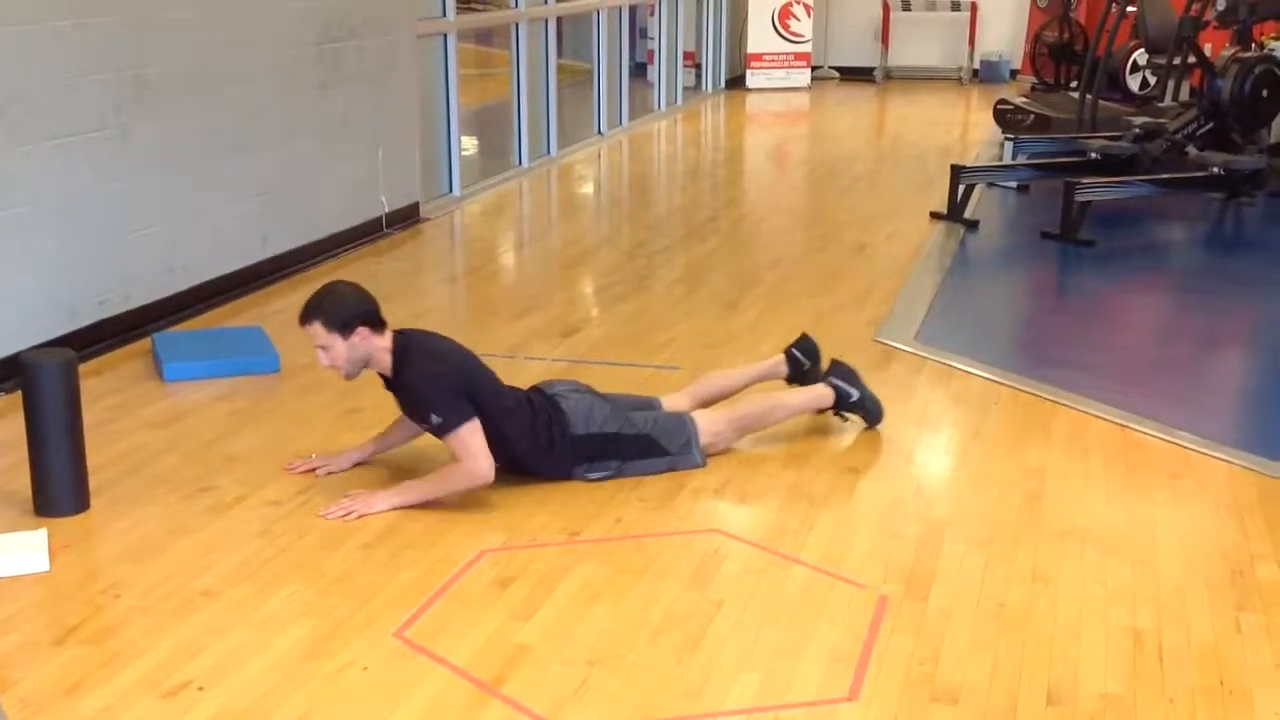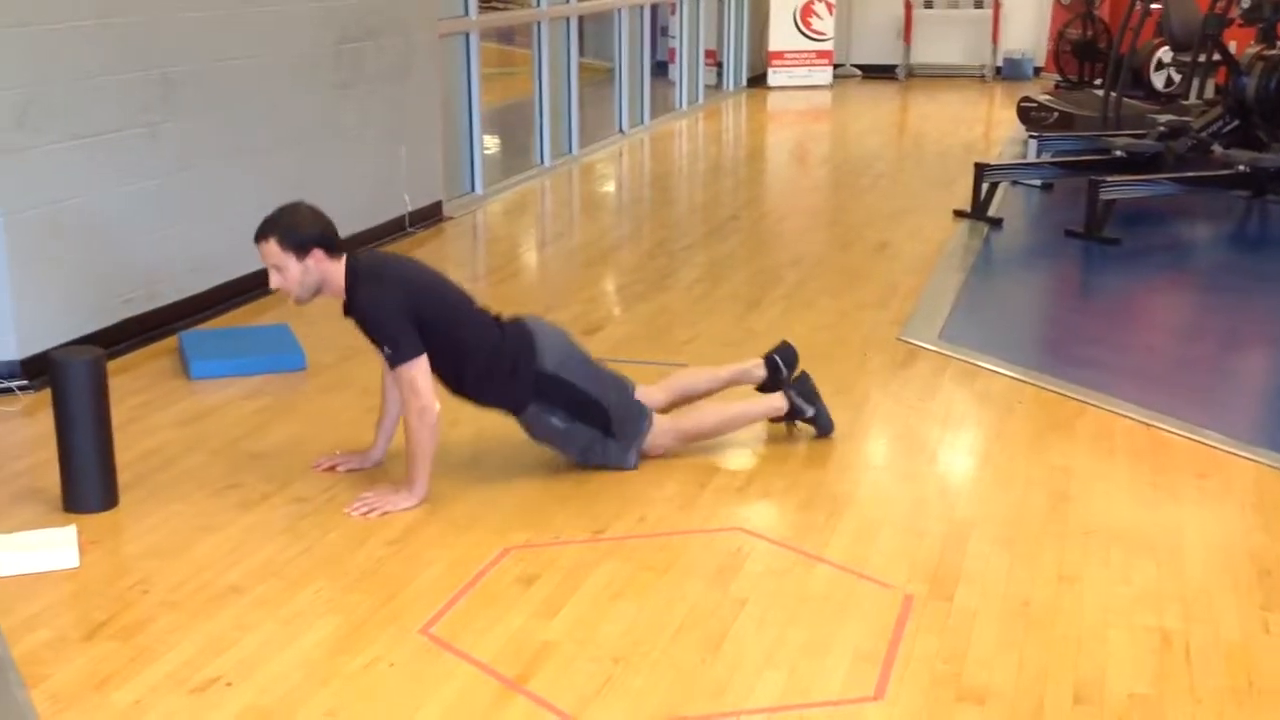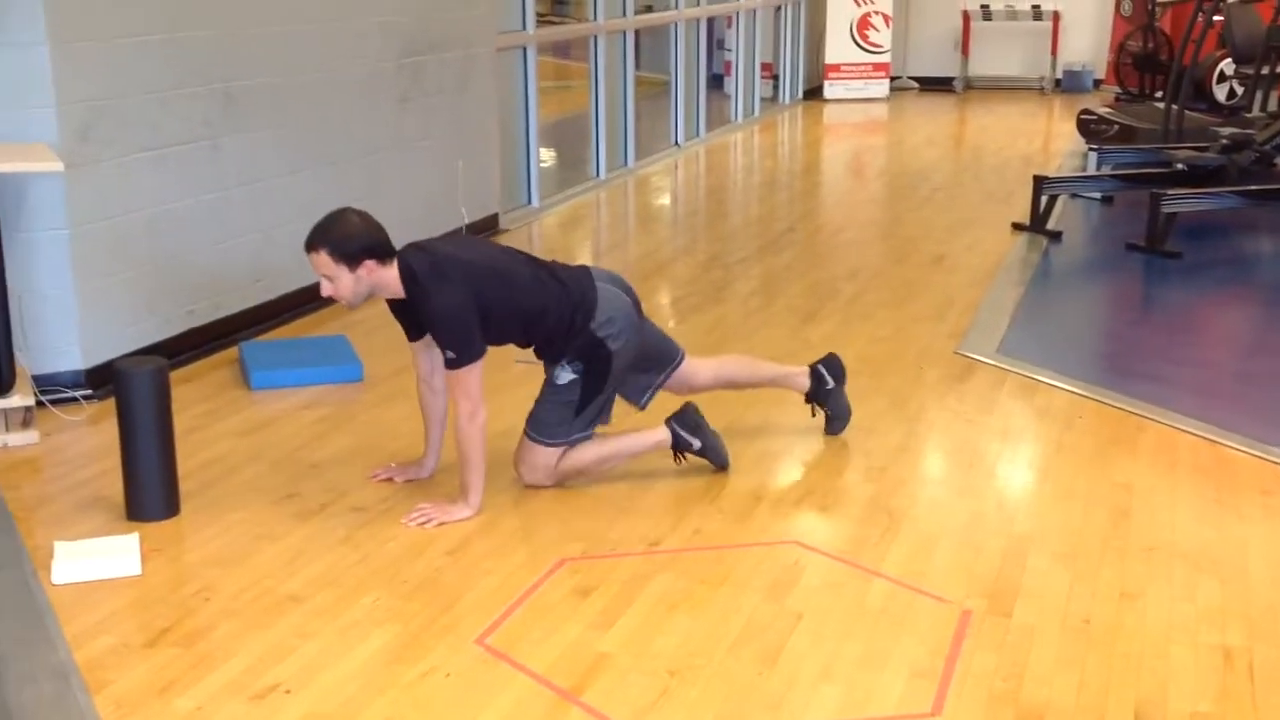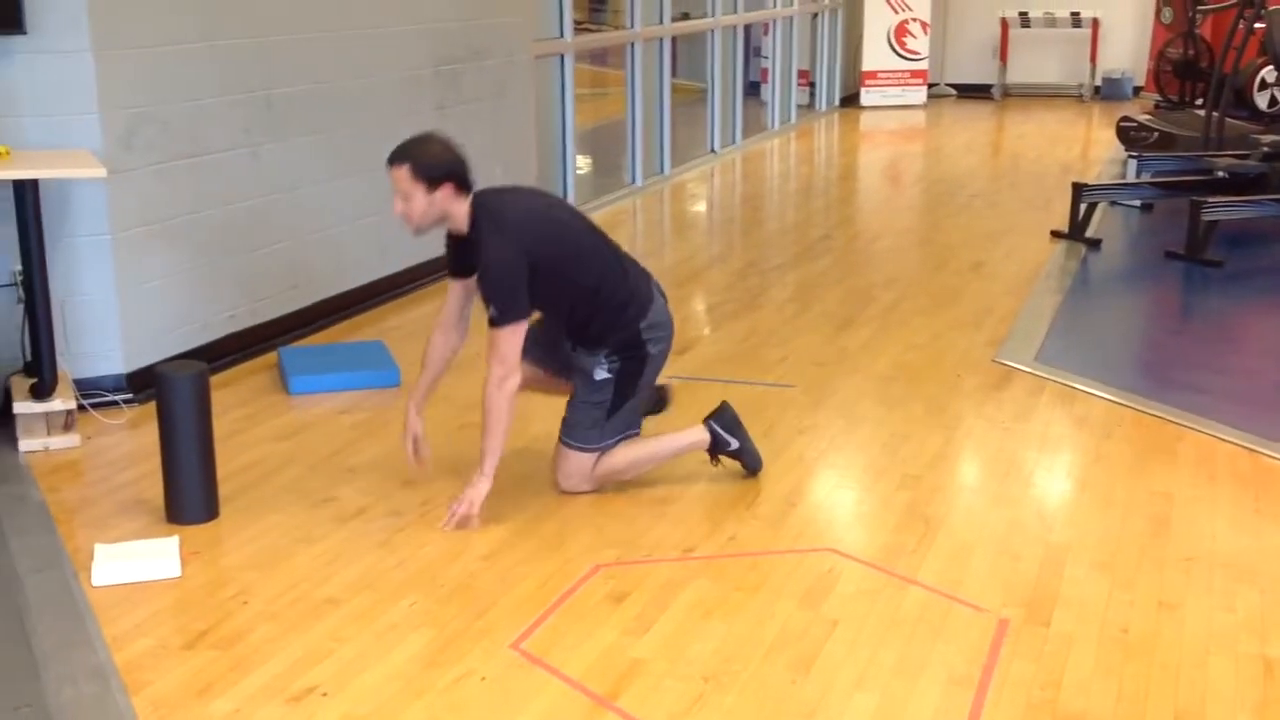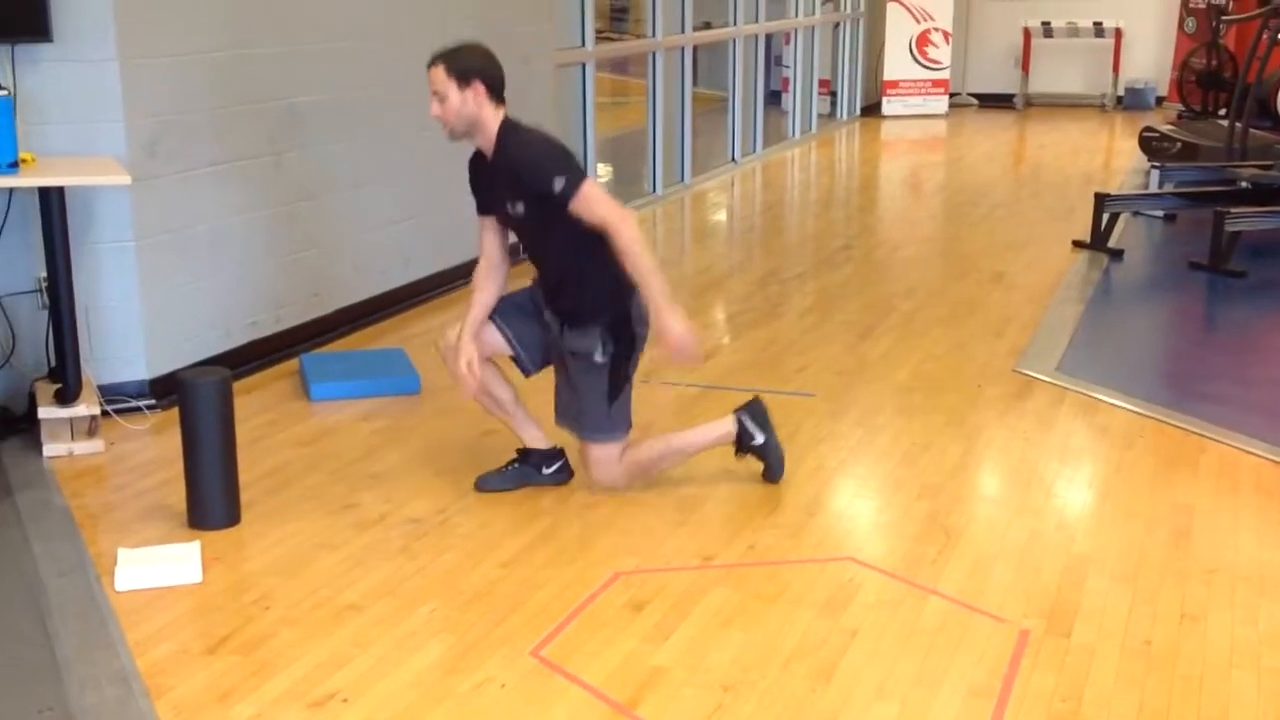
dt=0.5s
person 1, frame 1
left shoulder: (421, 372)
right shoulder: (403, 351)
left elbow: (479, 469)
right elbow: (418, 416)
left wrist: (397, 496)
right wrist: (357, 455)
left hip: (572, 442)
right hip: (556, 405)
left knee: (715, 431)
right knee: (680, 403)
left ankle: (830, 391)
right ankle: (791, 361)
person 1, frame 2
left shoulder: (374, 299)
right shoulder: (371, 275)
left elbow: (424, 406)
right elbow: (401, 371)
left wrist: (412, 490)
right wrist: (372, 451)
left hip: (535, 374)
right hip: (528, 349)
left knee: (660, 435)
right knee: (652, 399)
left ankle: (785, 401)
right ankle: (767, 367)
person 1, frame 3
left shoulder: (443, 297)
right shoulder: (407, 277)
left elbow: (470, 409)
right elbow: (431, 376)
left wrist: (469, 502)
right wrist: (428, 461)
left hip: (593, 332)
right hip: (600, 300)
left knee: (535, 469)
right knee: (691, 373)
left ankle: (674, 436)
right ankle: (815, 379)
person 1, frame 4
left shoulder: (500, 247)
right shoulder: (470, 224)
left elbow: (503, 375)
right elbow: (450, 326)
left wrist: (485, 477)
right wrist: (415, 407)
left hip: (630, 332)
left knee: (574, 476)
left ankle: (711, 434)
right ankle: (640, 396)
person 1, frame 5
left shoulder: (531, 156)
right shoulder: (483, 168)
left elbow: (618, 223)
right elbow: (493, 262)
left wrist: (662, 312)
right wrist: (467, 334)
left hip: (601, 319)
left knee: (608, 471)
right knee: (458, 349)
left ankle: (741, 428)
right ankle: (543, 456)
